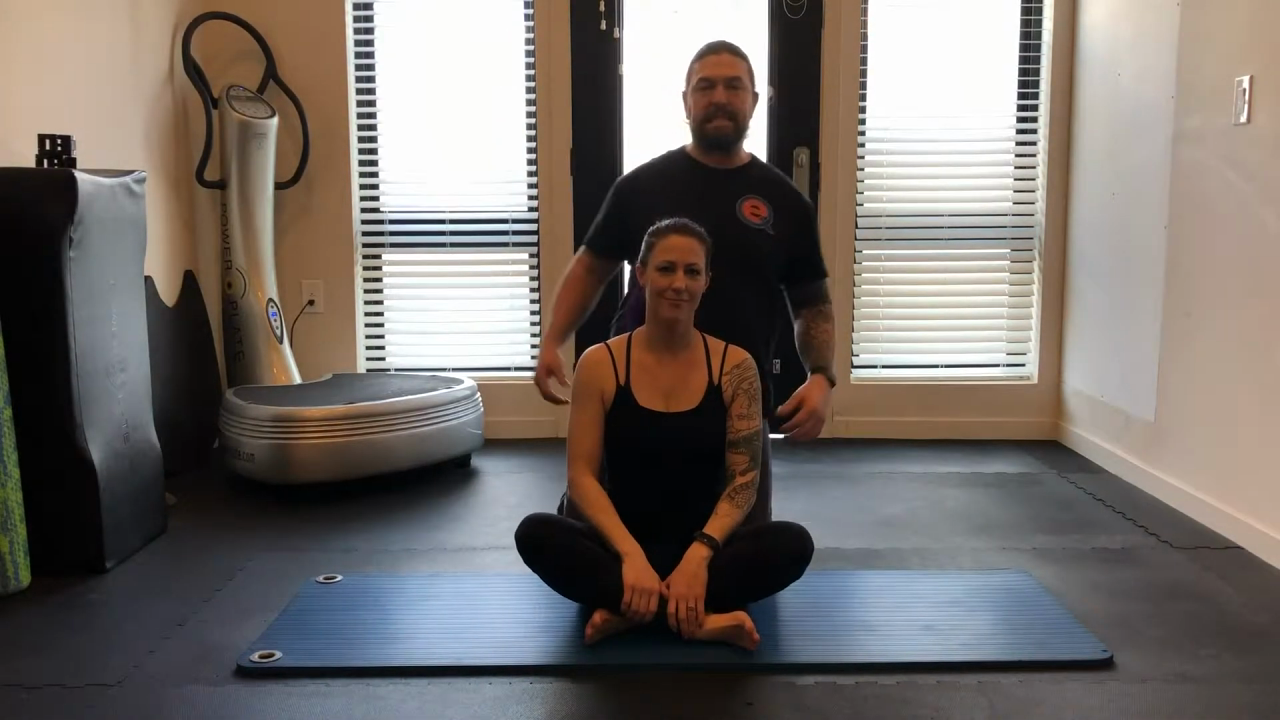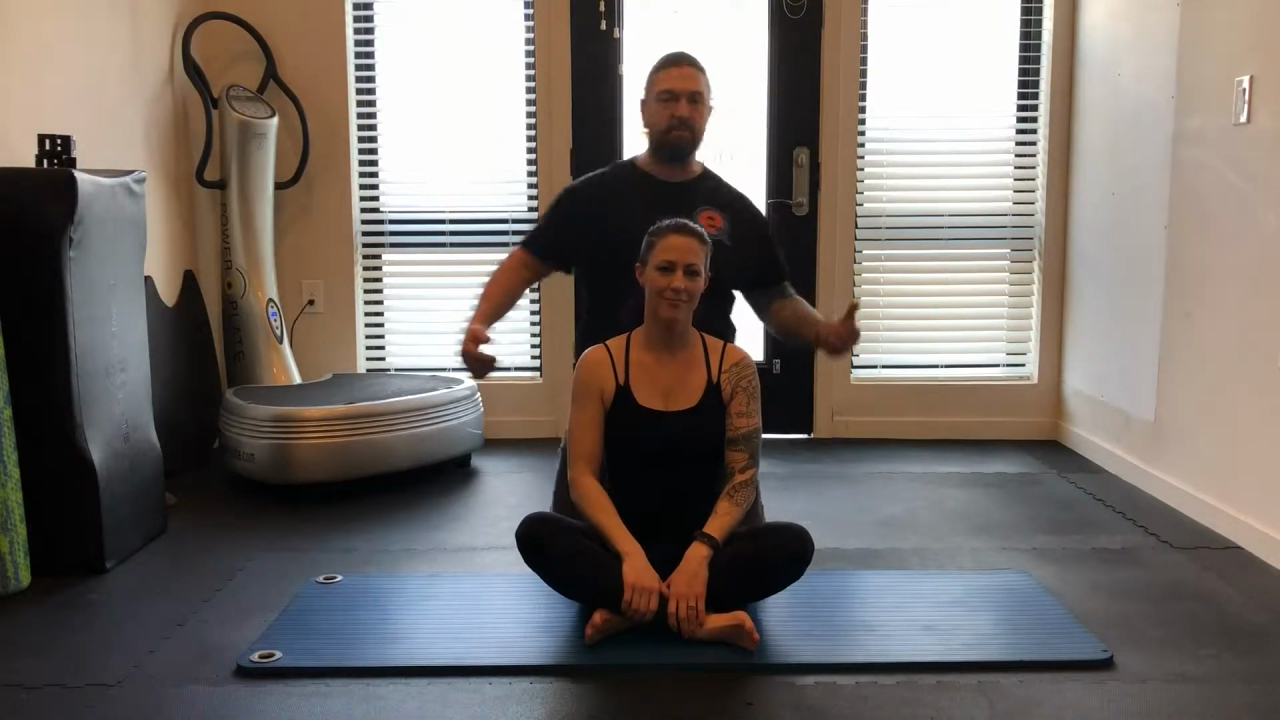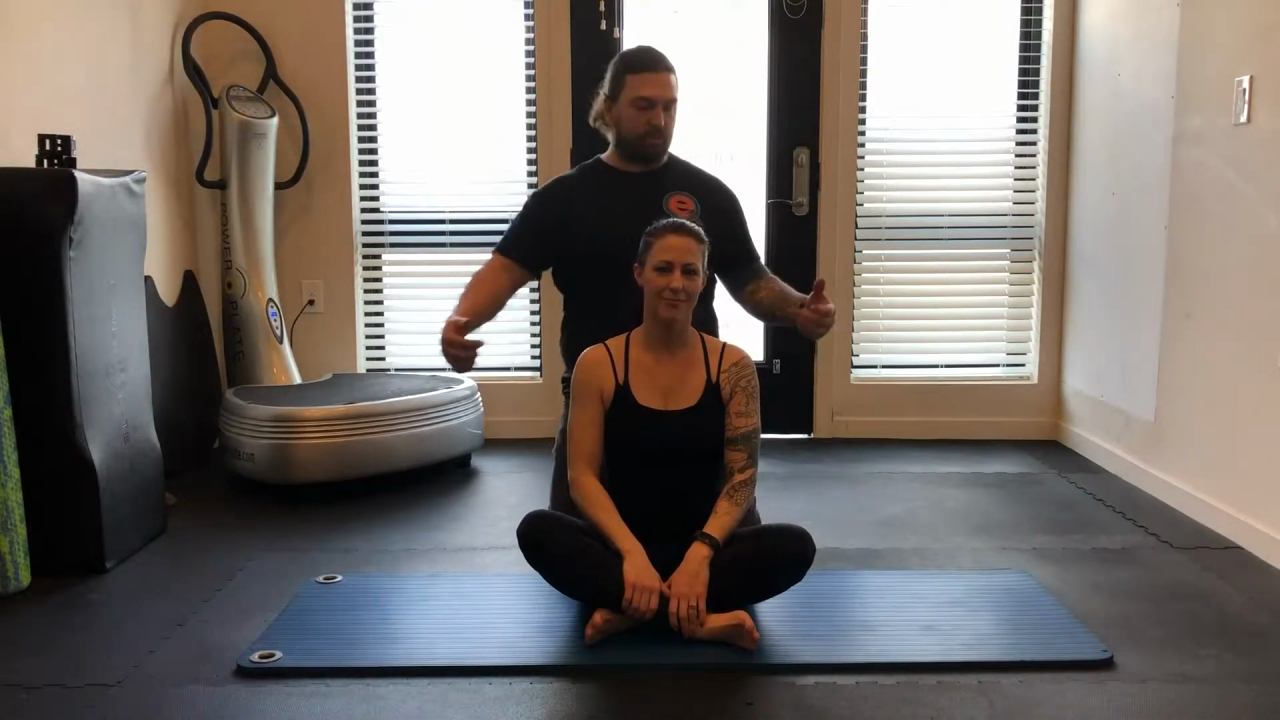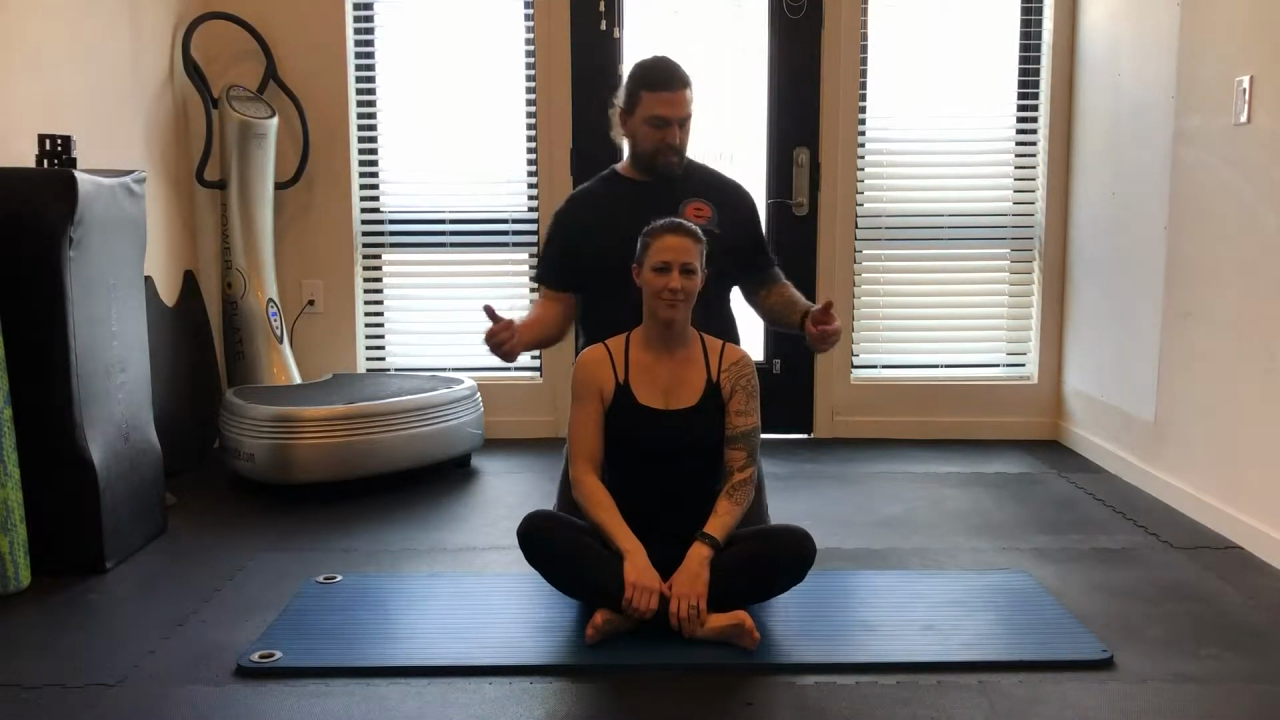
dt=0.2s
person 1, frame 1
left shoulder: (783, 201)
right shoulder: (643, 185)
left elbow: (813, 306)
right elbow: (592, 267)
left wrist: (821, 378)
right wrist: (552, 342)
person 1, frame 2
left shoulder: (735, 212)
right shoulder: (594, 196)
left elbow: (776, 299)
right elbow: (526, 262)
left wrist: (824, 332)
right wrist: (481, 321)
person 1, frame 3
left shoulder: (707, 195)
right shoulder: (564, 198)
left elbow: (750, 282)
right elbow: (504, 269)
left wrist: (799, 308)
right wrist: (460, 319)
person 1, frame 4
left shoulder: (725, 197)
right shoulder: (584, 210)
left elbow: (765, 286)
right elbow: (557, 308)
left wrist: (804, 318)
right wrist: (519, 334)
person 2, frame 1
left shoulder: (735, 367)
right shoulder: (599, 364)
left elbow: (744, 479)
right elbow: (582, 477)
left wrist: (699, 554)
right wrist: (631, 555)
left hip: (705, 549)
right hip: (624, 547)
left knee: (793, 543)
right knee: (535, 534)
left ankle: (627, 610)
right ankle: (702, 618)
person 2, frame 2
left shoulder: (734, 366)
right shoulder: (599, 364)
left elbow: (743, 478)
right elbow: (582, 477)
left wrist: (699, 553)
right wrist: (632, 555)
left hip: (705, 549)
right hip: (624, 547)
left knee: (793, 544)
right knee: (536, 533)
left ankle: (626, 610)
right ankle: (702, 619)
person 2, frame 3
left shoulder: (733, 366)
right shoulder: (598, 364)
left elbow: (742, 477)
right elbow: (582, 476)
left wrist: (700, 553)
right wrist: (632, 553)
left hip: (704, 548)
right hip: (624, 547)
left knee: (794, 546)
right knee: (536, 530)
left ankle: (630, 610)
right ankle: (703, 619)
person 2, frame 4
left shoulder: (733, 365)
right shoulder: (597, 364)
left elbow: (742, 476)
right elbow: (583, 475)
left wrist: (700, 554)
right wrist: (633, 553)
left hip: (704, 547)
right hip: (623, 547)
left knee: (795, 547)
right knee: (537, 530)
left ankle: (628, 610)
right ankle: (703, 618)
